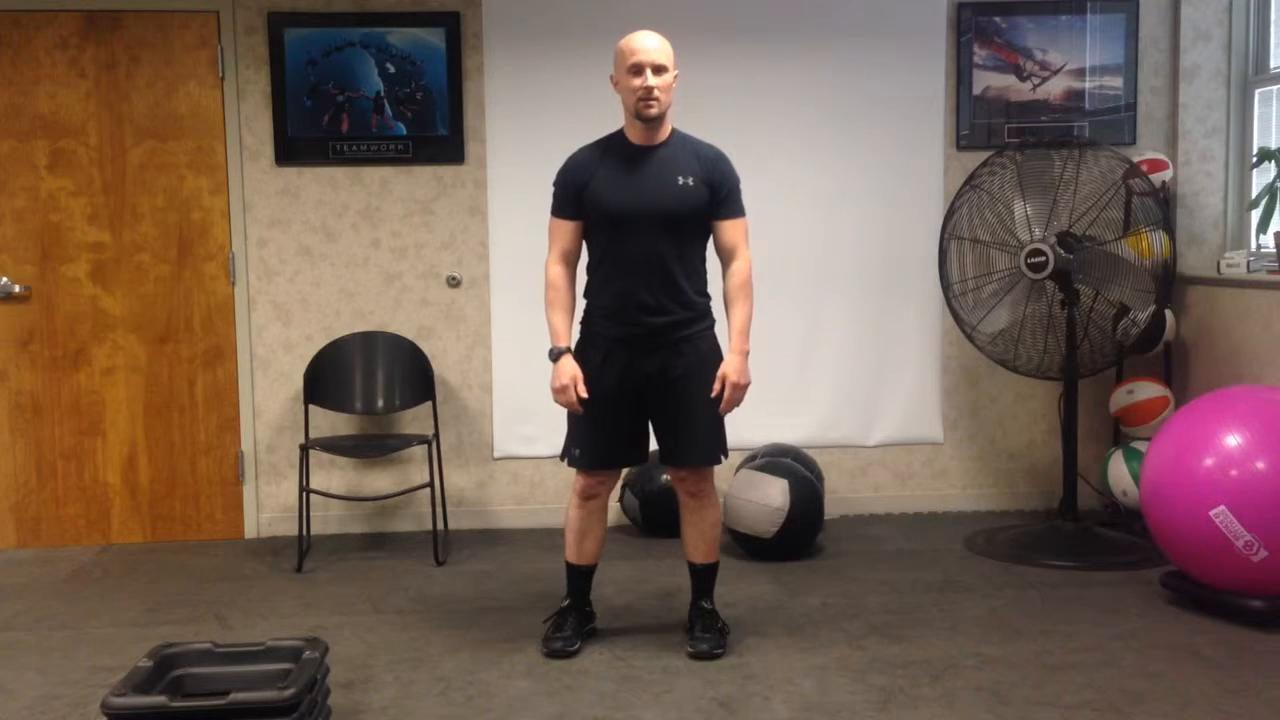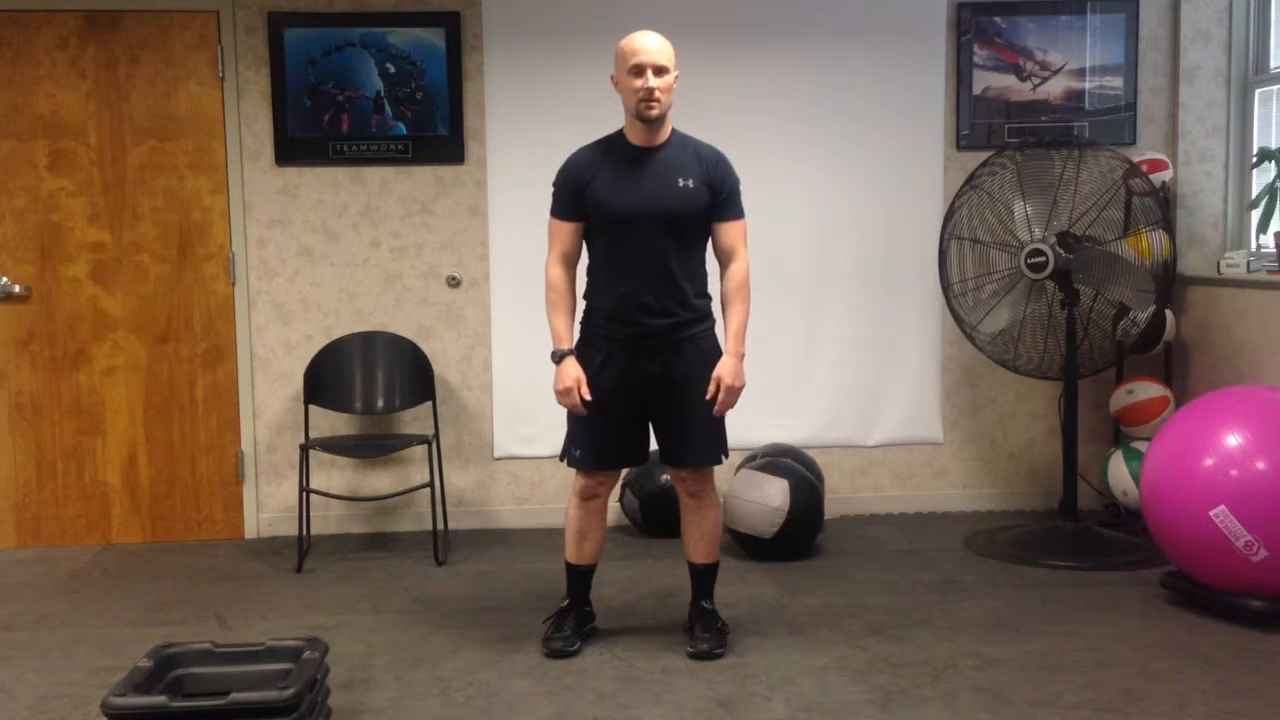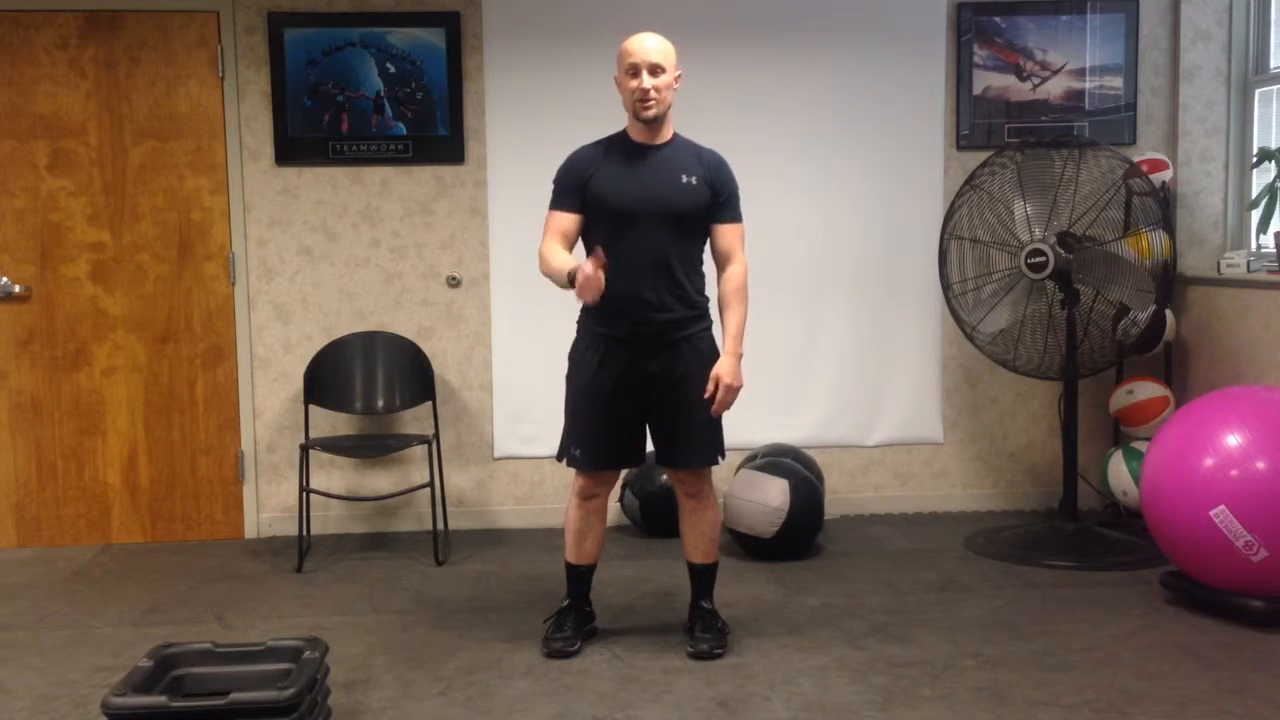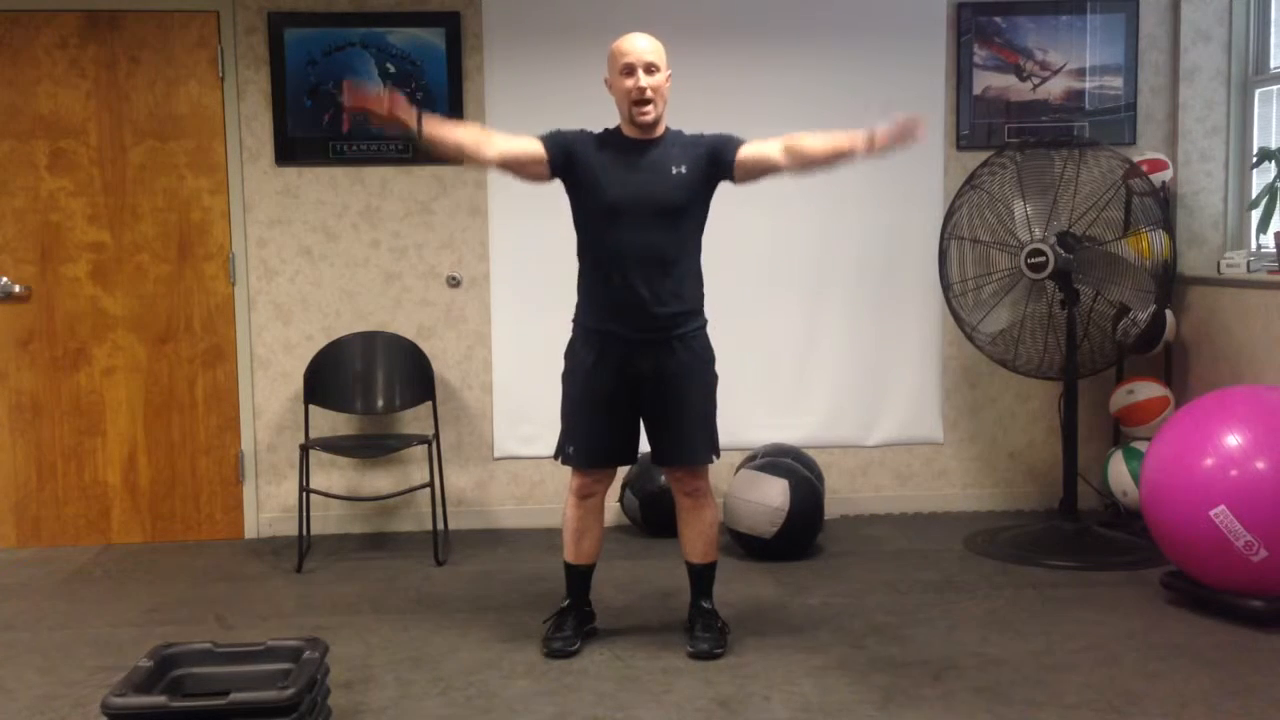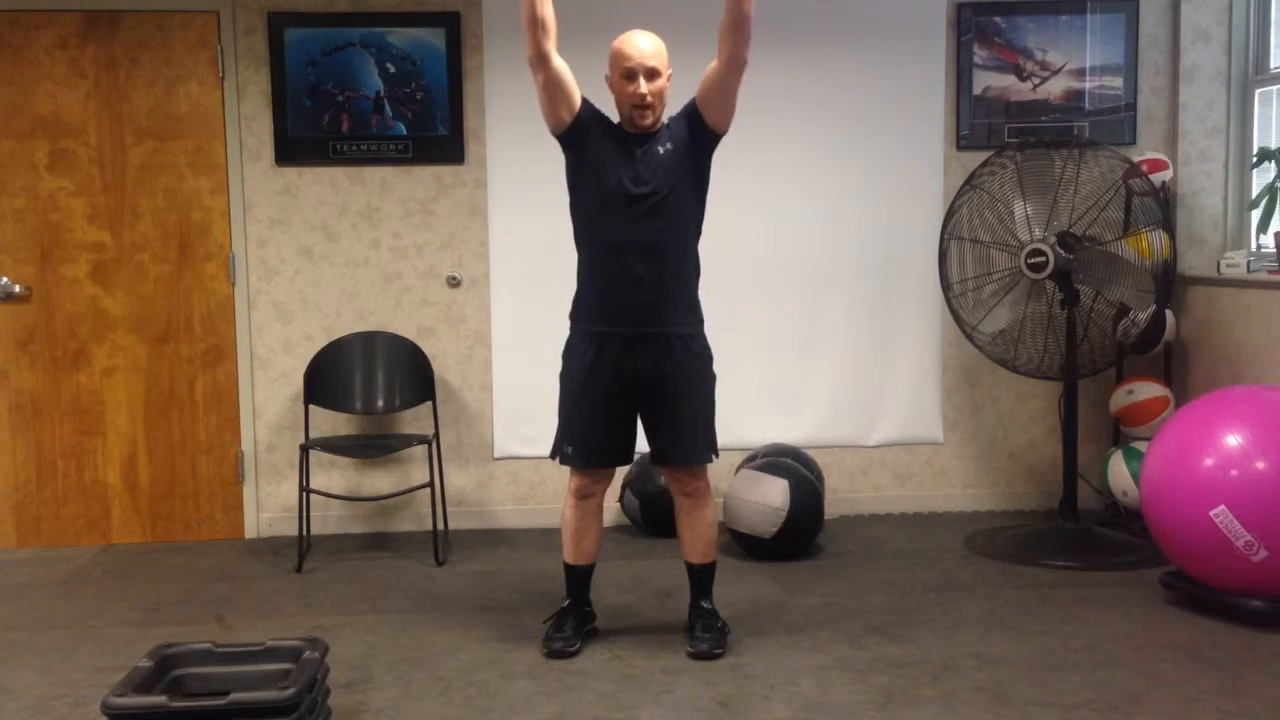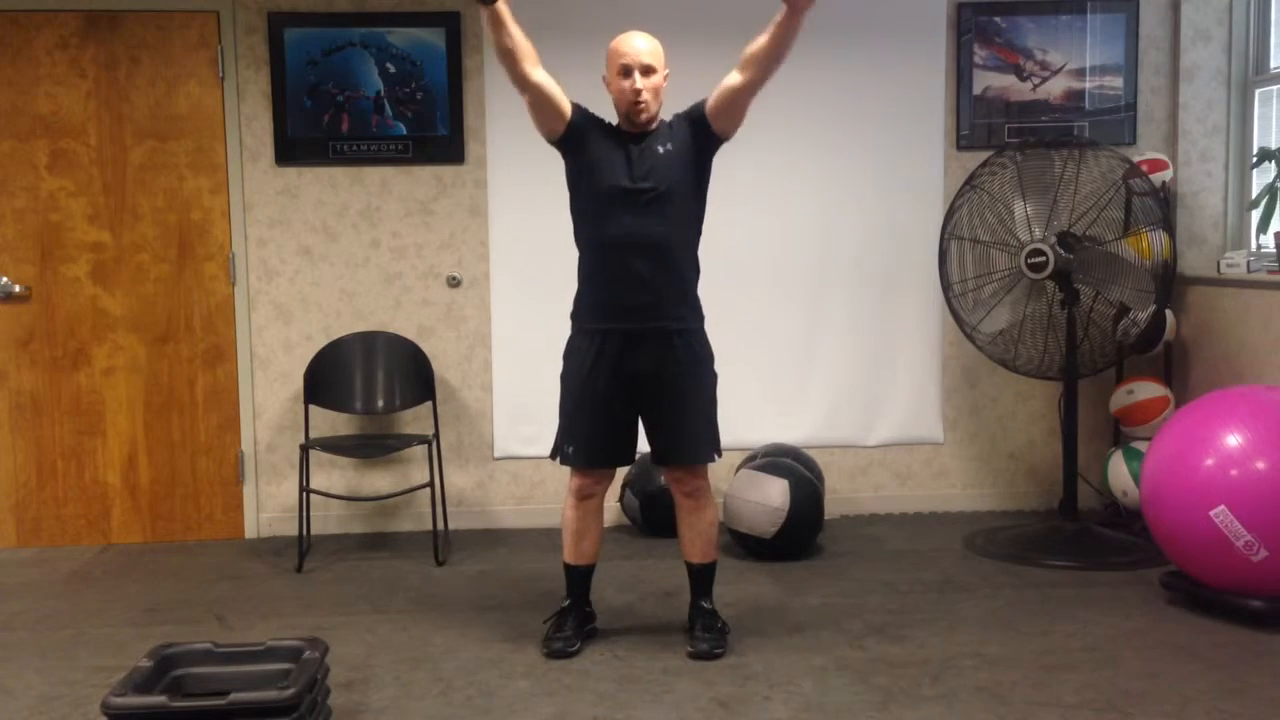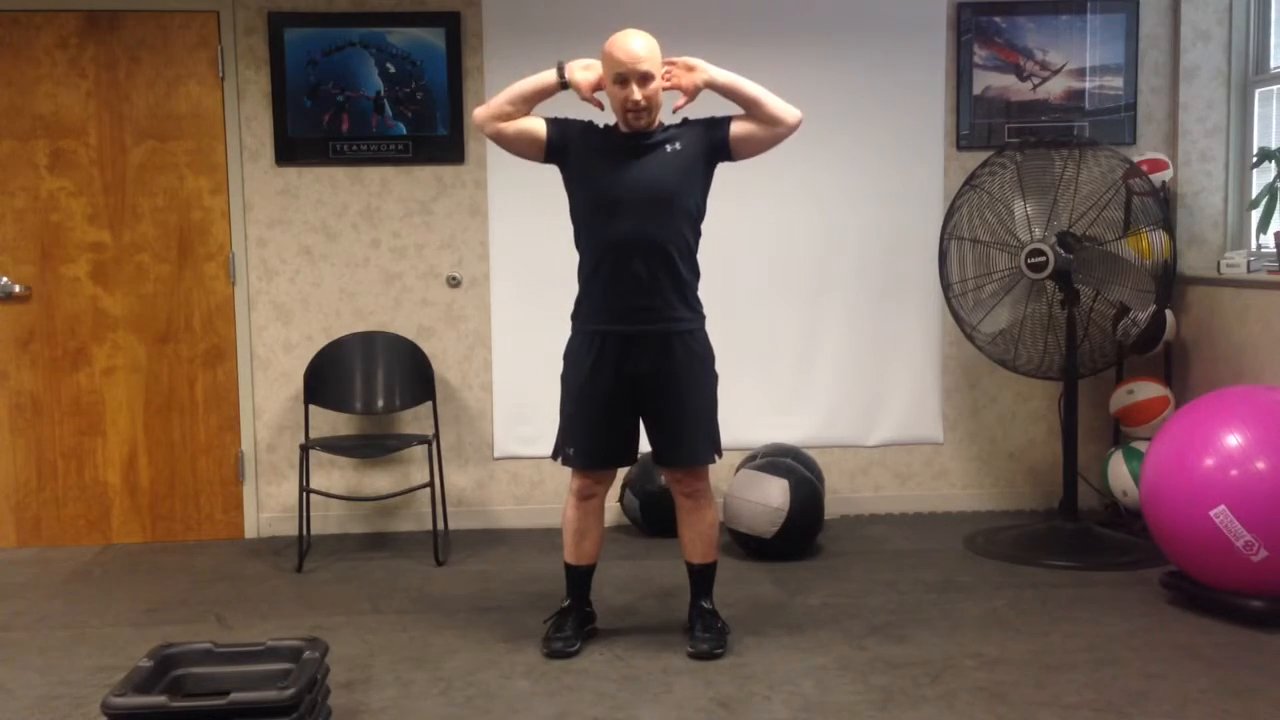
dt=0.7s
person 1, frame 1
left shoulder: (707, 163)
right shoulder: (583, 168)
left elbow: (736, 259)
right elbow: (560, 262)
left wrist: (738, 349)
right wrist: (561, 352)
left hip: (687, 347)
right hip: (605, 349)
left knee: (695, 480)
right knee: (591, 481)
left ankle: (703, 607)
right ankle: (576, 607)
person 1, frame 2
left shoulder: (708, 165)
right shoulder: (584, 168)
left elbow: (734, 262)
right elbow: (560, 264)
left wrist: (733, 352)
right wrist: (564, 353)
left hip: (688, 348)
right hip: (607, 349)
left knee: (696, 481)
right knee: (591, 482)
left ankle: (703, 609)
right ankle: (576, 608)
person 1, frame 3
left shoulder: (708, 168)
right shoulder: (586, 164)
left elbow: (732, 264)
right elbow: (550, 247)
left wrist: (731, 352)
right wrist: (574, 273)
left hip: (686, 349)
right hip: (604, 348)
left knee: (694, 481)
right knee: (590, 482)
left ankle: (703, 609)
right ankle: (576, 608)
person 1, frame 4
left shoulder: (702, 152)
right shoulder: (579, 152)
left elbow: (784, 153)
right elbow: (494, 147)
left wrist: (860, 143)
right wrist: (415, 122)
left hip: (680, 346)
right hip: (599, 346)
left knee: (691, 480)
right knee: (587, 481)
left ankle: (703, 608)
right ankle: (576, 607)
person 1, frame 5
left shoulder: (693, 136)
right shoulder: (585, 136)
left elbow: (734, 55)
right elbow: (542, 55)
left hip: (677, 342)
right hip: (597, 342)
left knee: (691, 480)
right knee: (586, 482)
left ankle: (703, 608)
right ankle: (576, 608)
person 1, frame 6
left shoulder: (693, 137)
right shoulder: (582, 138)
left elbow: (751, 70)
right elbow: (525, 70)
left hip: (677, 341)
right hip: (597, 342)
left knee: (691, 481)
right knee: (586, 482)
left ankle: (703, 608)
right ankle: (575, 608)
person 1, frame 7
left shoulder: (696, 141)
right shoulder: (576, 143)
left elbow: (785, 119)
right elbow: (490, 118)
left wrist: (712, 77)
right wrist: (561, 76)
left hip: (679, 340)
right hip: (598, 342)
left knee: (691, 479)
right knee: (588, 481)
left ankle: (703, 607)
right ankle: (576, 607)
